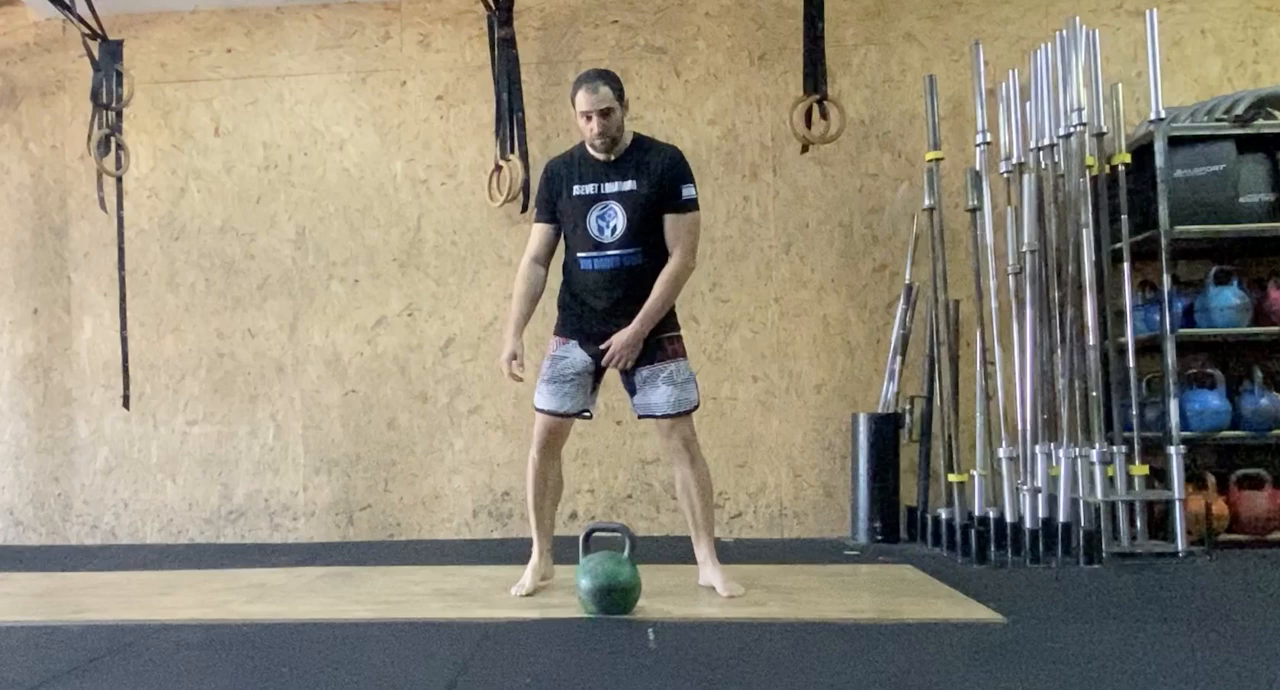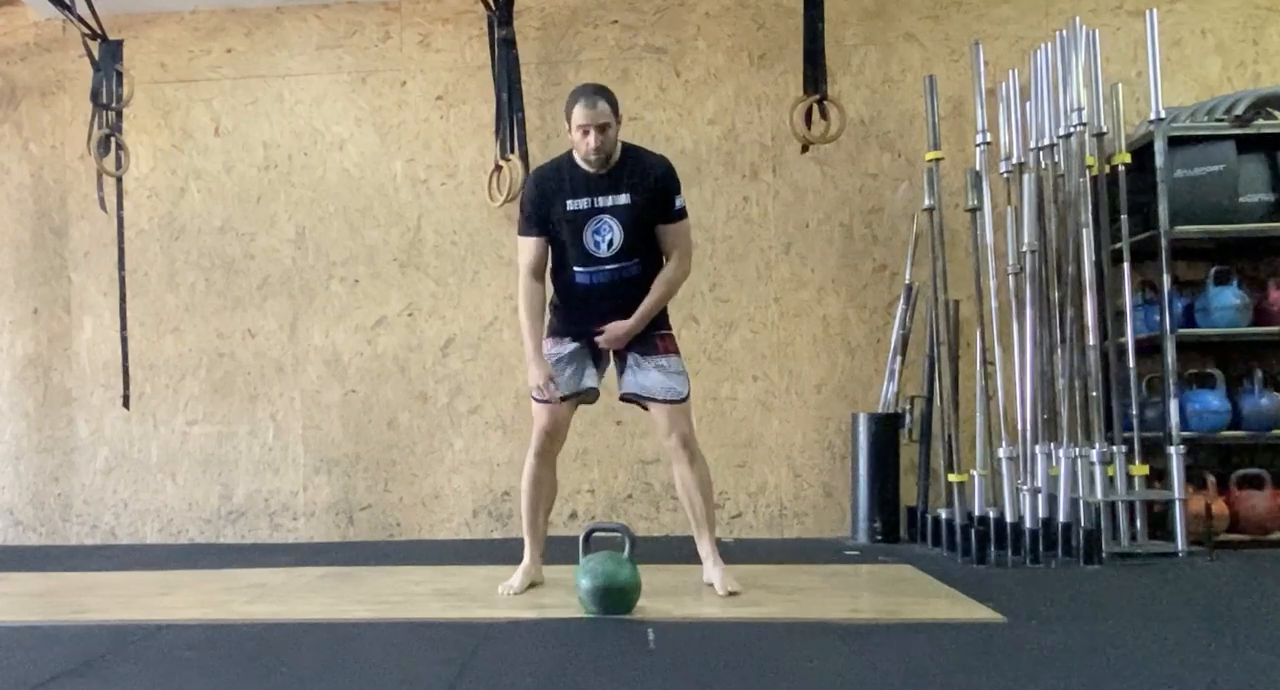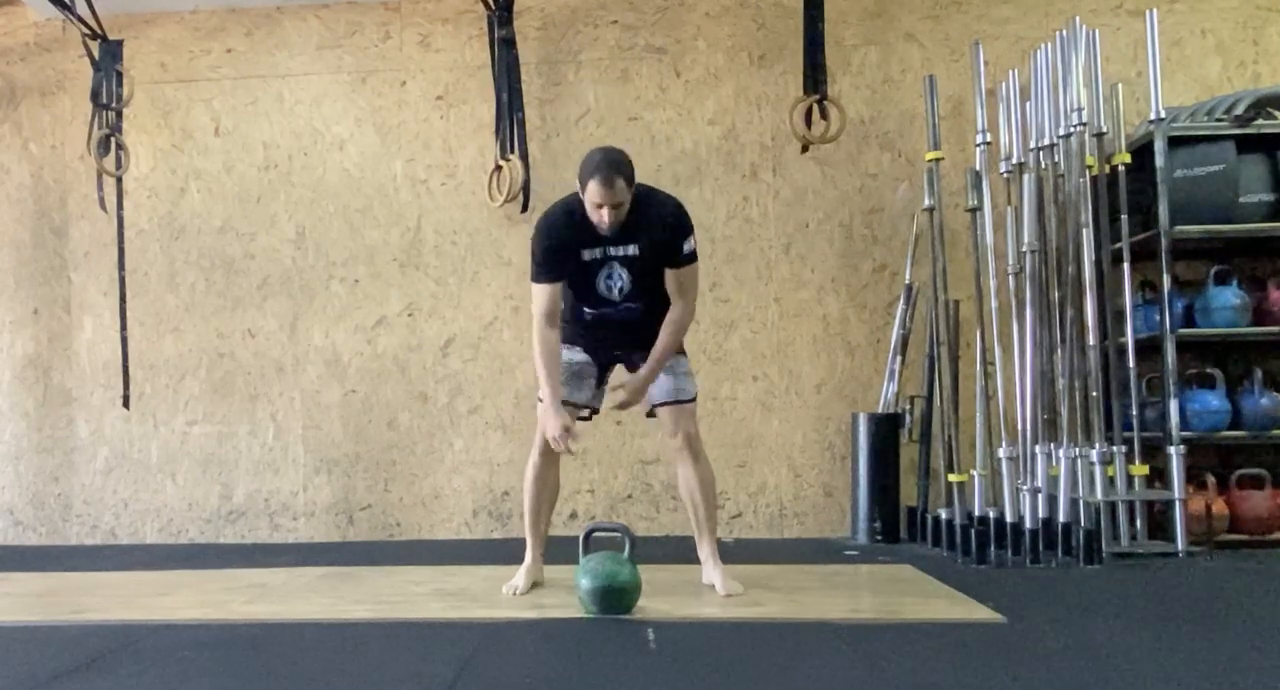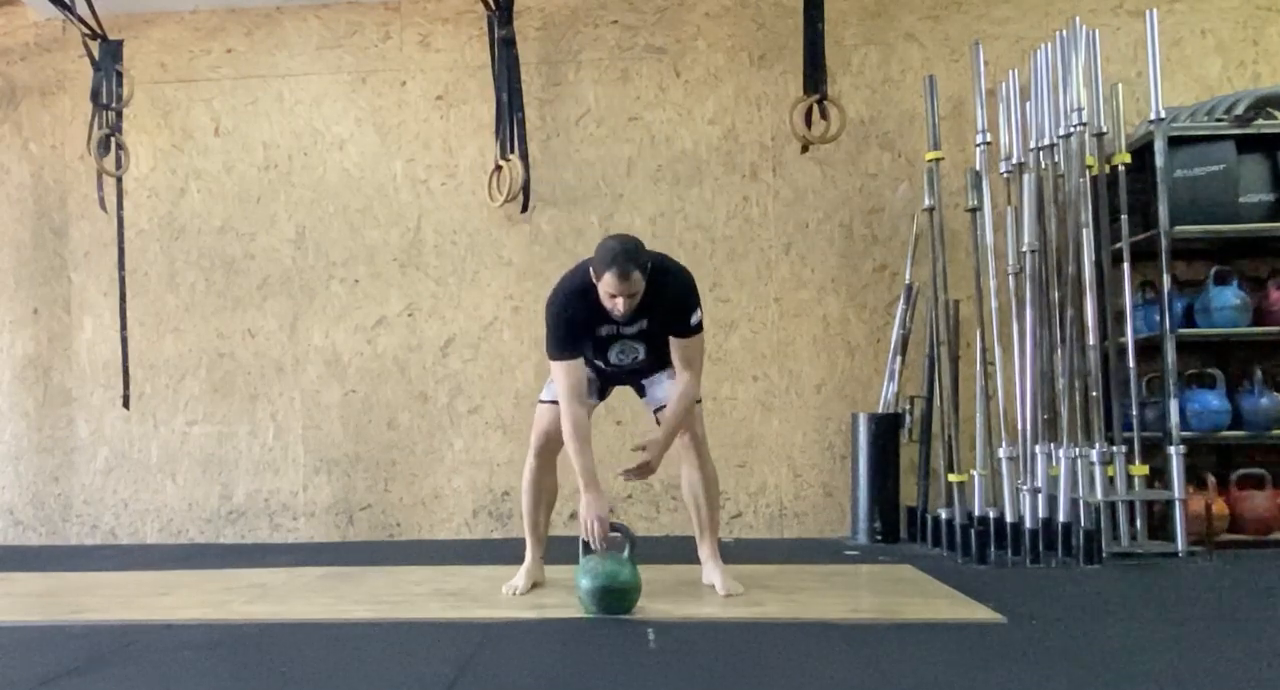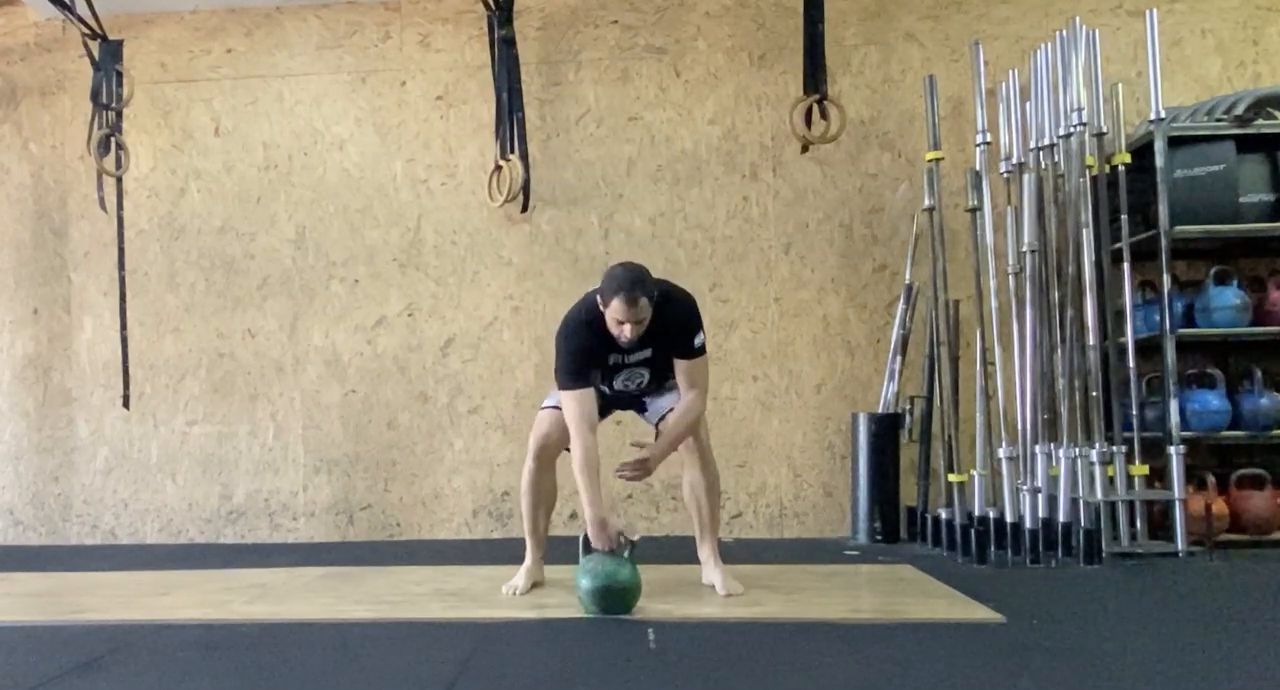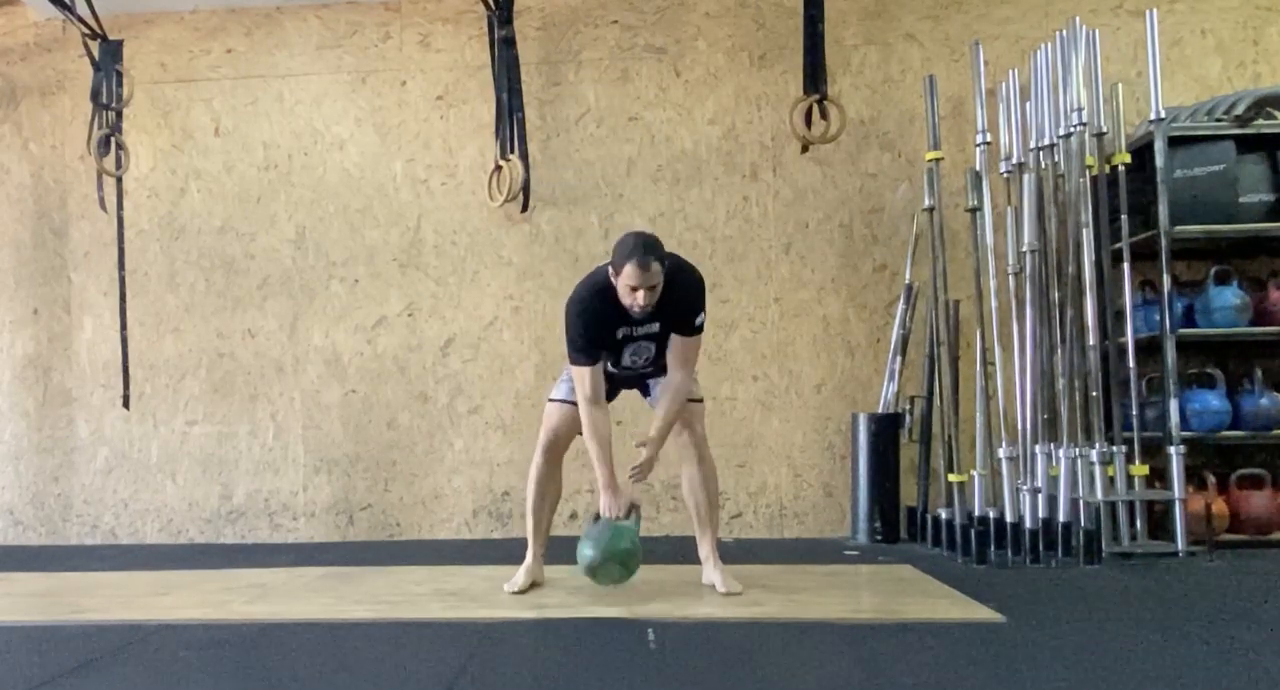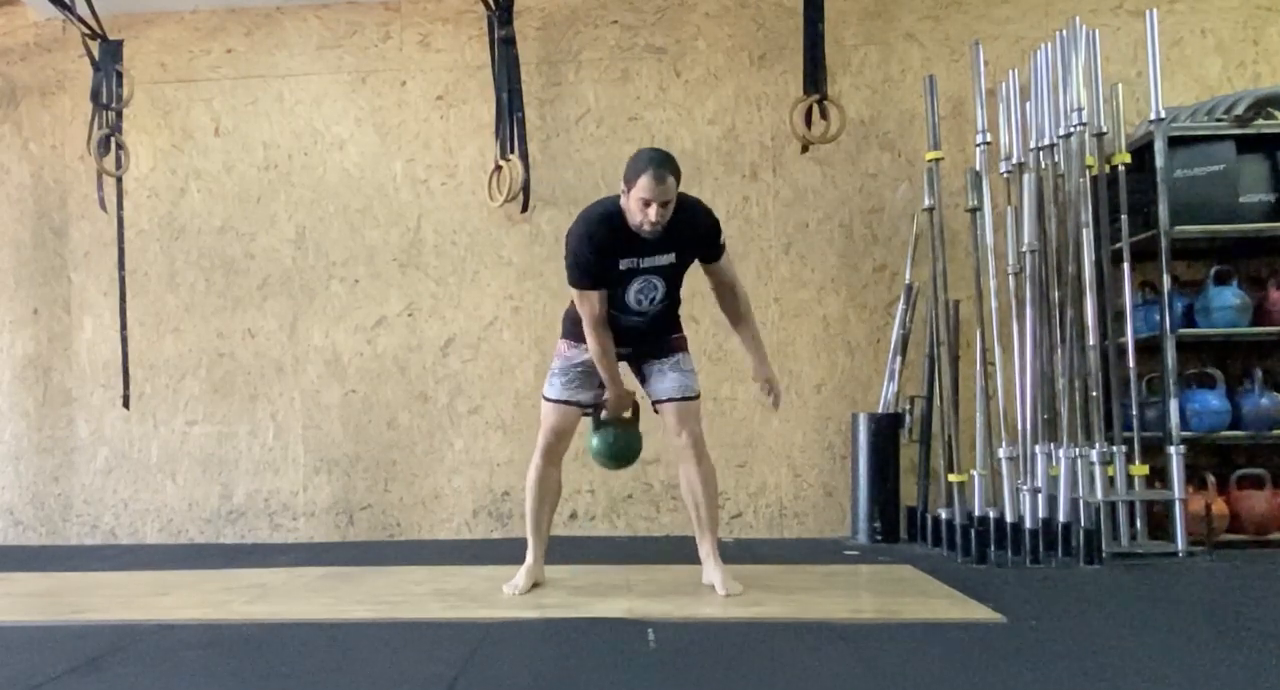
dt=0.3s
person 1, frame 1
left shoulder: (665, 163)
right shoulder: (558, 173)
left elbow: (683, 255)
right elbow: (536, 259)
left wrist: (638, 331)
right wrist: (514, 332)
left hip: (651, 329)
right hip: (576, 331)
left knee: (680, 439)
right knee: (545, 437)
left ankle: (708, 561)
right ankle: (540, 557)
person 1, frame 2
left shoulder: (654, 172)
right shoulder: (544, 183)
left elbow: (678, 259)
right elbow: (531, 275)
left wrist: (635, 323)
right wrist: (534, 354)
left hip: (643, 325)
right hip: (571, 329)
left knee: (679, 435)
right knee: (544, 438)
left ankle: (711, 560)
right ankle: (531, 562)
person 1, frame 3
left shoulder: (667, 215)
right shoulder: (554, 226)
left elbow: (683, 303)
right elbow: (545, 320)
left wrist: (645, 374)
right wrist: (553, 407)
left hip: (653, 338)
right hip: (582, 338)
left knee: (685, 437)
right knee: (546, 438)
left ankle: (711, 561)
right ankle: (532, 561)
person 1, frame 4
left shoulder: (675, 283)
right shoulder: (567, 298)
left elbow: (689, 373)
right elbow: (572, 401)
left wrist: (661, 443)
right wrist: (590, 491)
left hip: (657, 362)
right hip: (589, 362)
left knee: (693, 439)
right knee: (542, 441)
left ankle: (711, 562)
right ankle: (532, 562)
person 1, frame 5
left shoulder: (679, 308)
right shoulder: (577, 328)
left elbow: (695, 395)
right elbow: (582, 431)
left wrist: (659, 452)
right wrist: (594, 514)
left hip: (658, 381)
right hip: (593, 385)
left knee: (698, 442)
right knee: (540, 446)
left ankle: (711, 562)
right ankle: (532, 563)
person 1, frame 6
left shoulder: (687, 283)
right shoulder: (586, 301)
left elbow: (681, 373)
right elbow: (591, 402)
left wrist: (656, 441)
right wrist: (608, 486)
left hip: (663, 364)
right hip: (600, 366)
left knee: (696, 438)
right knee: (550, 441)
left ankle: (711, 562)
right ankle: (533, 561)
person 1, frame 7
left shoulder: (696, 220)
right shoulder: (590, 230)
left elbow: (725, 284)
right elbow: (593, 321)
left wrist: (758, 355)
right wrist: (615, 389)
left hip: (660, 336)
right hip: (591, 338)
left knee: (689, 439)
right knee: (550, 440)
left ankle: (712, 562)
right ankle: (533, 562)
